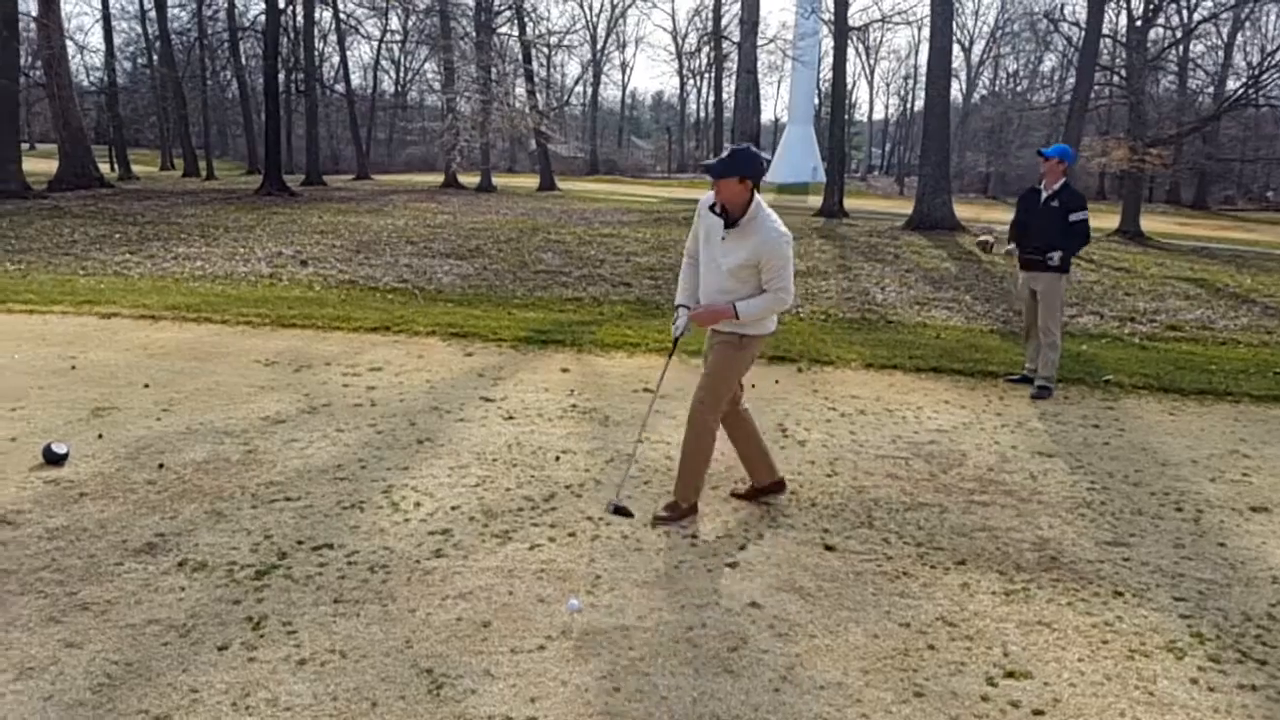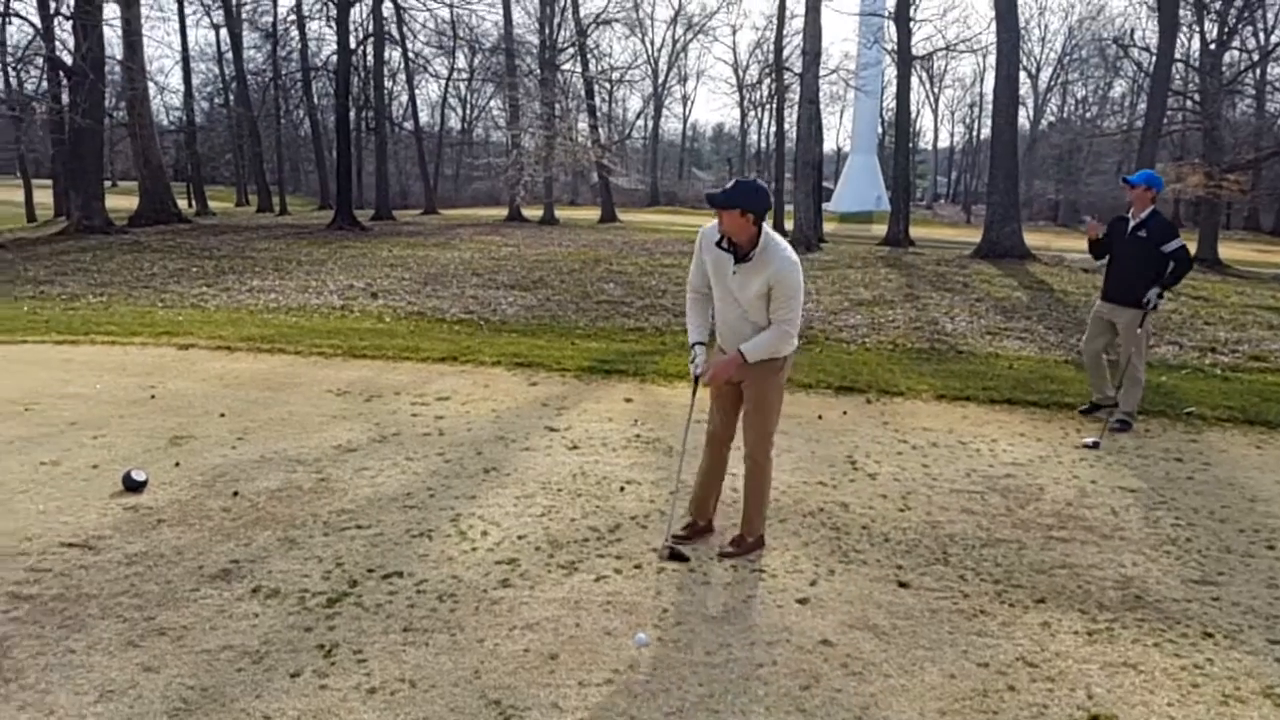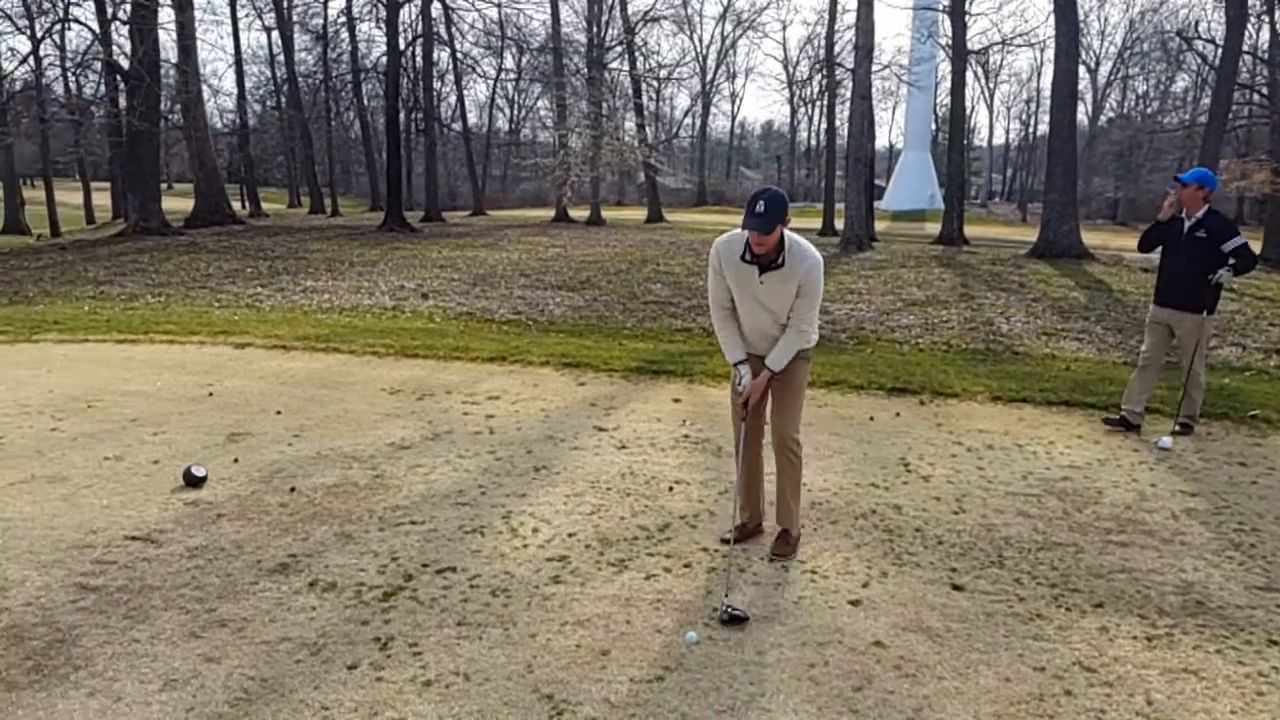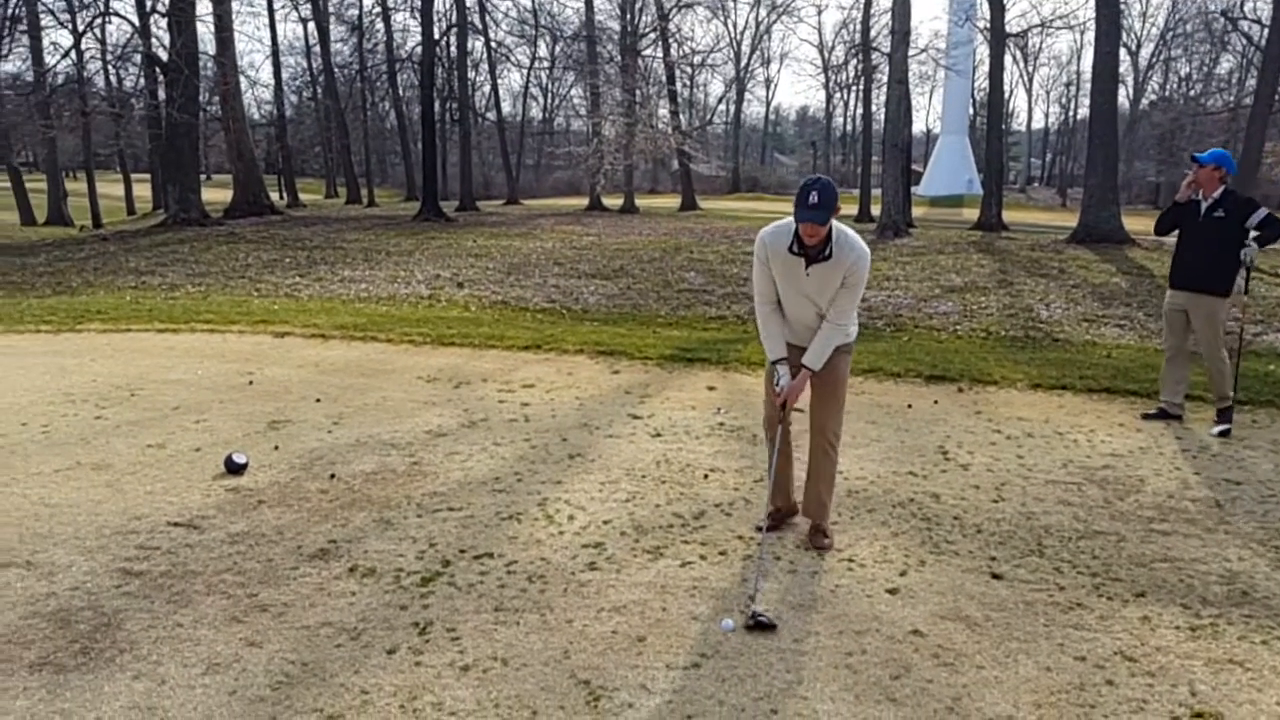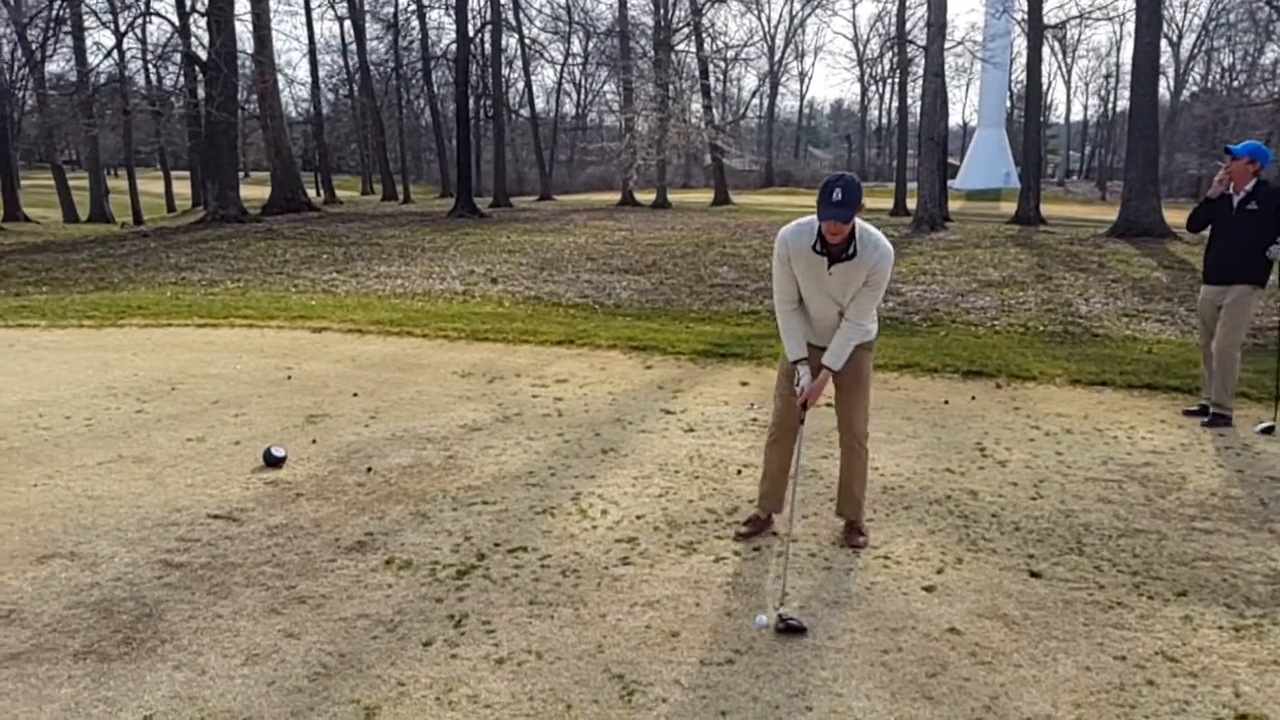
dt=0.5s
person 1, frame 1
left shoulder: (771, 236)
right shoulder: (707, 206)
left elbow: (780, 297)
right elbow: (692, 257)
left wrist: (728, 311)
right wrist: (684, 304)
left hip: (742, 334)
right hip: (717, 328)
left knee: (702, 412)
right knee: (728, 406)
left ankle: (685, 499)
right ankle: (766, 478)
person 1, frame 2
left shoulder: (783, 263)
right shoulder: (709, 238)
left elbow: (785, 330)
right elbow: (698, 293)
left wrist: (736, 359)
right wrist: (698, 344)
left hip: (767, 362)
right hip: (726, 354)
left knee: (756, 448)
right knee: (716, 436)
left ankle: (752, 532)
right ankle: (701, 517)
person 1, frame 3
left shoulder: (807, 261)
right shoulder: (723, 250)
left elbow: (801, 328)
right elbow: (721, 310)
left wrist: (766, 375)
right wrist: (740, 365)
left hip: (792, 355)
right hip: (748, 353)
left knee: (785, 436)
right knee: (746, 437)
left ankle: (789, 526)
right ankle: (750, 517)
person 1, frame 4
left shoulder: (856, 254)
right shoulder: (769, 241)
left elbow: (836, 322)
right elbow: (766, 306)
left wrist: (804, 375)
right wrist: (779, 363)
left hip: (832, 347)
right hip: (784, 342)
left knee: (825, 432)
right knee: (774, 422)
left ankle: (818, 518)
right ankle: (783, 502)
person 1, frame 5
left shoulder: (879, 252)
right shoulder: (790, 239)
left elbow: (856, 320)
right elbow: (785, 305)
left wrist: (825, 377)
right wrist: (801, 365)
left hip: (853, 344)
right hip: (803, 341)
left knee: (853, 431)
right knee: (782, 426)
left ankle: (853, 517)
right ankle: (765, 511)
person 2, frame 1
left shoulder: (1073, 198)
right shoulder: (1030, 194)
left elbow: (1082, 235)
right elbow: (1018, 223)
left wrist: (1062, 253)
right wrist: (1013, 243)
left hip: (1052, 272)
right hip: (1027, 270)
left knee: (1048, 328)
right knee: (1030, 324)
left ankle: (1045, 381)
right ankle: (1032, 371)
person 2, frame 2
left shoulder: (1162, 227)
right shoulder: (1118, 223)
left elbow: (1184, 262)
right elbow: (1099, 254)
left wrist: (1160, 288)
right wrist: (1094, 238)
left hip: (1137, 307)
right hip: (1107, 302)
left knee: (1132, 363)
right knee: (1090, 349)
left ankle: (1126, 414)
right ankle: (1104, 398)
person 2, frame 3
left shoulder: (1220, 225)
right shoulder: (1172, 221)
left elbow: (1248, 258)
right elbow: (1143, 246)
left wrist: (1230, 270)
right wrist: (1162, 218)
left hip: (1195, 311)
right hip: (1161, 306)
left knee: (1193, 368)
right knee: (1148, 360)
left ankle: (1187, 418)
right ankle: (1131, 415)
person 2, frame 4
left shoulder: (1238, 205)
right shoulder: (1189, 203)
right elbow: (1160, 229)
left wrist: (1253, 245)
right wrist: (1180, 199)
left hip: (1212, 293)
right hip: (1178, 289)
left knee: (1212, 351)
right knee: (1173, 349)
left ankle: (1225, 403)
right ankle: (1171, 406)
person 2, frame 5
right shoulder: (1221, 197)
right elbow: (1193, 225)
right wrist: (1212, 194)
left hip: (1244, 286)
right hip: (1211, 284)
left knee: (1225, 347)
right knee: (1208, 346)
left ankle: (1222, 410)
right ankle: (1210, 402)
